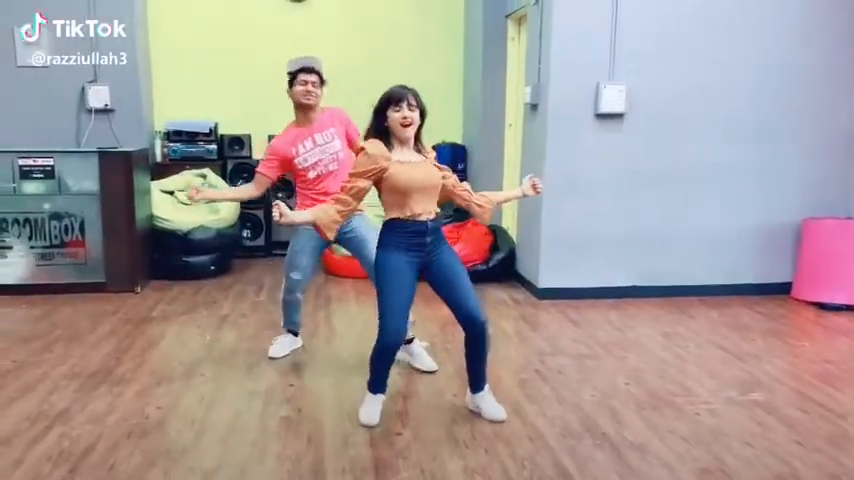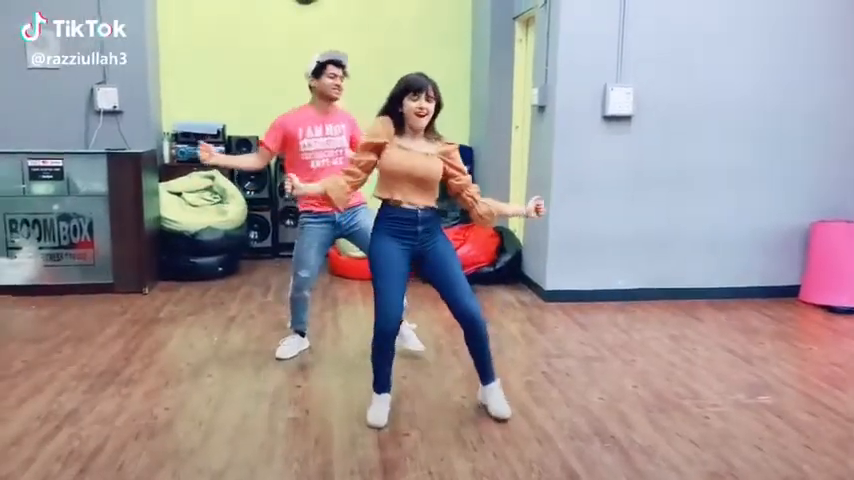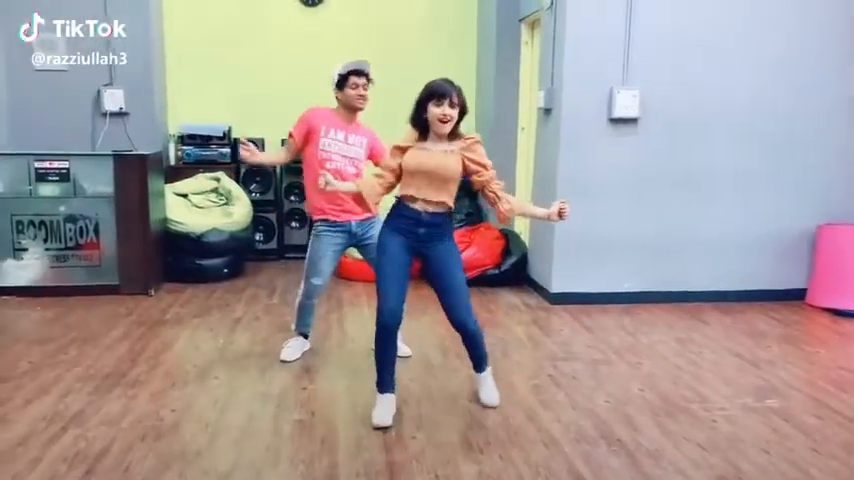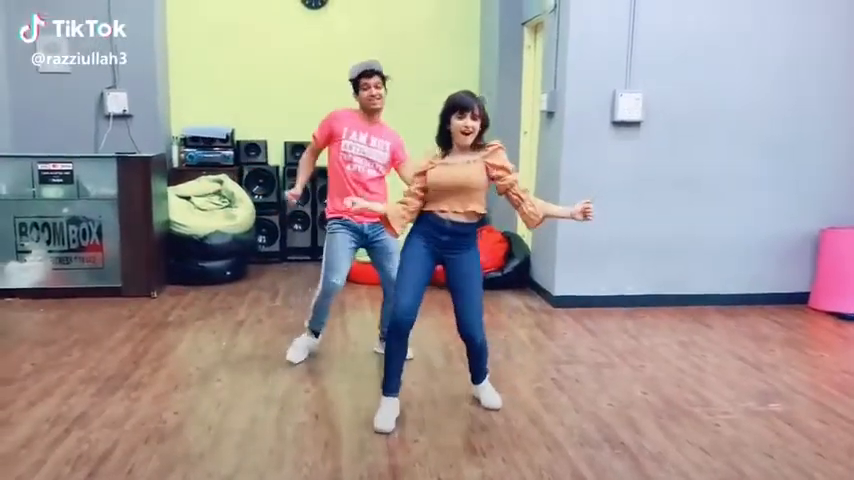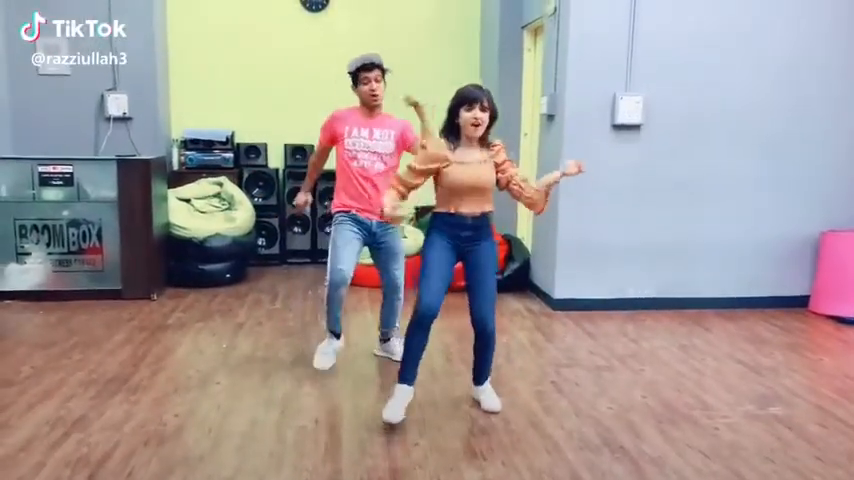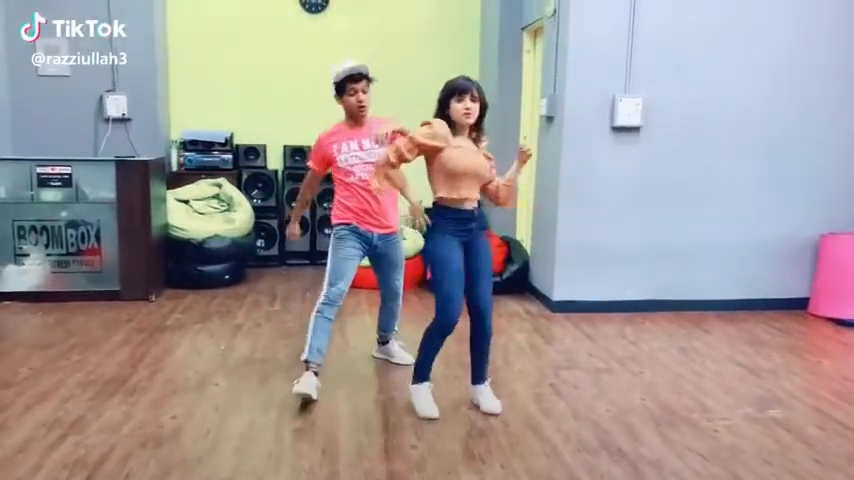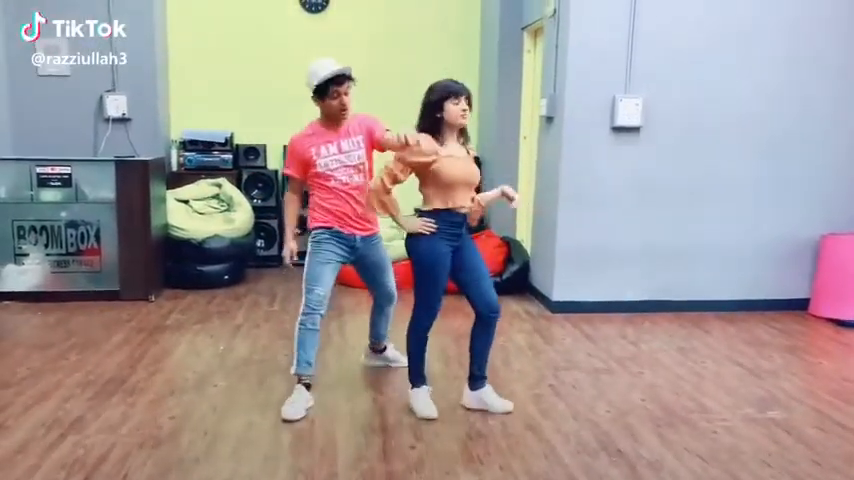
dt=0.2s
person 1, frame 1
left shoulder: (428, 158)
right shoulder: (375, 153)
left elbow: (462, 194)
right elbow: (345, 202)
left wrist: (518, 192)
right wrist: (296, 216)
left hip: (437, 243)
right hip: (398, 246)
left knee: (475, 320)
right knee: (392, 335)
left ankle: (479, 393)
right ankle: (375, 395)
person 1, frame 2
left shoulder: (444, 149)
right shoulder: (383, 133)
left elbow: (469, 195)
right elbow: (351, 176)
left wrist: (521, 209)
right wrist: (306, 188)
left hip: (431, 233)
right hip: (391, 231)
left knee: (470, 314)
right knee: (388, 321)
left ankle: (489, 386)
right ankle: (381, 394)
person 1, frame 3
left shoulder: (467, 147)
right shoulder: (409, 142)
left elbow: (494, 192)
right elbow: (382, 181)
left wrist: (545, 213)
right wrist: (338, 185)
left hip: (439, 234)
right hip: (398, 228)
left knee: (463, 319)
right knee: (388, 317)
left ankle: (482, 374)
right ankle: (386, 395)
person 1, frame 4
left shoulder: (491, 155)
right shoulder: (433, 161)
left elbow: (520, 198)
right elbow: (411, 204)
left wrist: (569, 212)
right wrist: (366, 203)
left hip: (464, 243)
right hip: (424, 237)
left knee: (471, 330)
right knee: (401, 316)
left ankle: (481, 382)
right ankle: (390, 398)
person 1, frame 5
left shoulder: (494, 153)
right shoulder: (438, 149)
left elbow: (521, 191)
right elbow: (403, 185)
left wrist: (559, 175)
right wrist: (388, 205)
left hip: (480, 236)
right hip: (443, 233)
left knee: (484, 320)
right knee: (426, 308)
left ankle: (481, 385)
right ankle: (404, 387)
person 1, frame 6
left shoulder: (479, 146)
right shoulder: (435, 133)
left elbow: (495, 193)
right elbow: (388, 159)
left wrist: (519, 165)
left hip: (476, 227)
right hip: (444, 226)
left knee: (482, 312)
right knee: (449, 314)
left ankle: (480, 385)
right ankle: (420, 384)
person 1, frame 7
left shoulder: (464, 150)
right shoulder: (423, 146)
right elbow: (381, 186)
left wrist: (498, 191)
right wrist: (403, 222)
left hip: (462, 233)
right hip: (434, 233)
left knee: (489, 308)
right knee: (425, 314)
left ankle: (477, 388)
right ankle: (418, 388)
person 2, frame 1
left shoulder: (337, 118)
right shoulder: (281, 144)
right elbow: (256, 188)
right wrist: (213, 194)
left hip: (351, 215)
right hip: (310, 221)
right knee: (294, 283)
left ankle: (407, 342)
right ankle: (292, 334)
person 2, frame 2
left shoulder: (345, 119)
right shoulder: (288, 121)
right elbow: (259, 160)
right wrist: (219, 159)
left hip: (355, 209)
right hip: (315, 216)
right knee: (302, 280)
left ankle: (397, 325)
right ankle: (298, 334)
person 2, frame 3
left shoulder: (367, 135)
right shoulder: (314, 118)
right elbow: (287, 153)
right wrist: (258, 157)
left hip: (367, 220)
right hip: (330, 223)
right knee: (313, 286)
right ankle: (301, 336)
person 2, frame 4
left shoulder: (391, 138)
right shoulder: (337, 120)
left elbow: (411, 178)
right elbow: (311, 154)
right wrist: (298, 187)
left hip: (380, 223)
right hip: (343, 222)
left knee: (396, 284)
right knee: (331, 284)
left ankle: (386, 339)
right ankle: (312, 334)
person 2, frame 5
left shoulder: (399, 126)
right shoulder: (339, 120)
right elbow: (319, 156)
right wrist: (305, 190)
left hip: (387, 221)
right hip: (349, 217)
left knee: (395, 285)
right knee: (339, 276)
left ankle: (387, 340)
right ankle: (333, 337)
person 2, frame 6
left shoulder: (389, 129)
right shoulder: (328, 140)
right elbow: (312, 181)
right wrist: (295, 217)
left hip: (387, 230)
right hip: (349, 229)
left knee: (393, 292)
right knee: (332, 295)
left ankle: (385, 342)
right ankle: (311, 372)
person 2, frame 7
left shoulder: (365, 125)
right shoulder: (302, 141)
left elbow: (396, 144)
right elbow: (293, 191)
left wrist: (408, 141)
right wrist: (290, 236)
left hip: (368, 232)
right hip: (328, 235)
left knee: (387, 294)
right knee: (314, 305)
left ankle: (378, 349)
right ankle: (303, 386)
